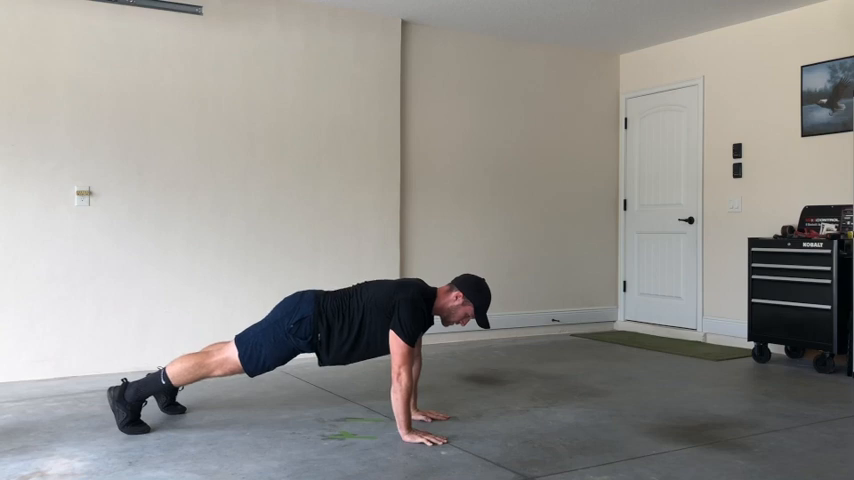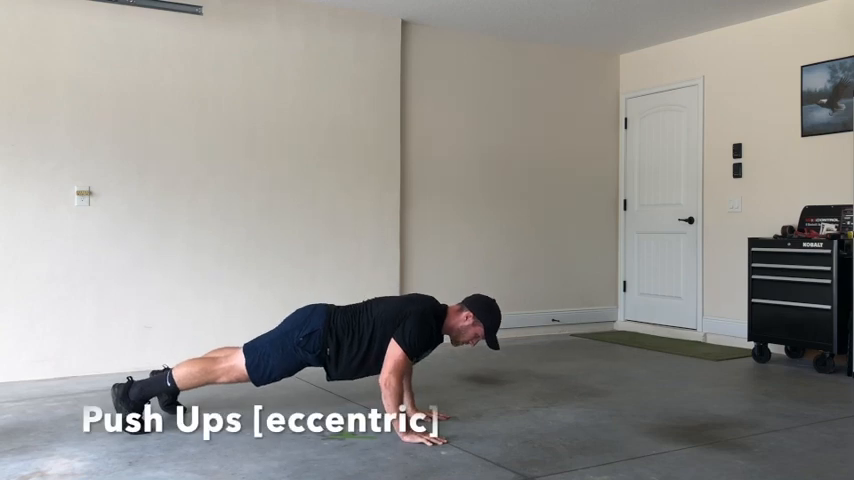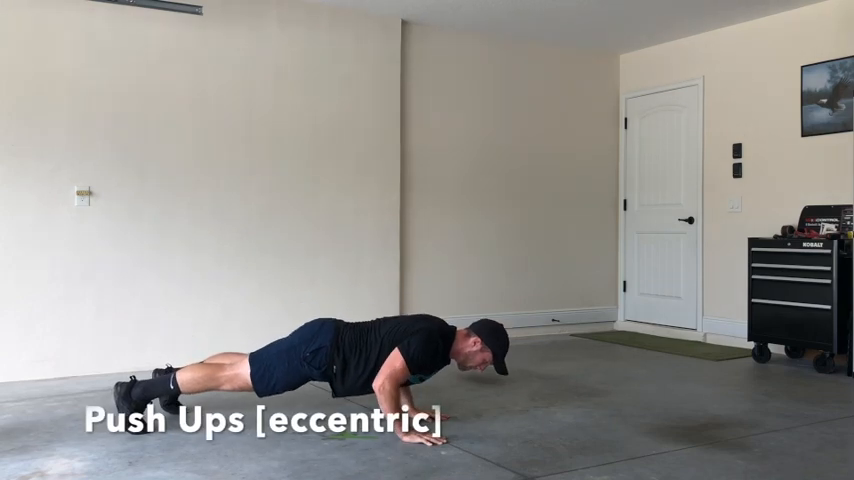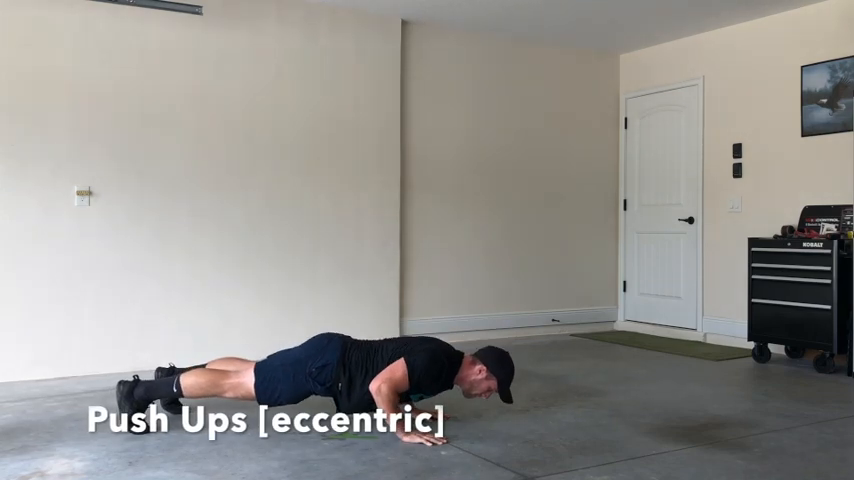
dt=0.7s
person 1, frame 1
left shoulder: (419, 300)
right shoulder: (413, 306)
left elbow: (413, 358)
right elbow: (400, 373)
left wrist: (414, 409)
right wrist: (405, 431)
left hip: (308, 319)
right hip: (304, 322)
left knee: (230, 353)
right knee: (222, 362)
left ankle: (164, 387)
right ankle: (130, 394)
person 1, frame 2
left shoulder: (428, 315)
right shoulder: (422, 322)
left elbow: (402, 360)
right elbow: (389, 378)
left wrist: (412, 409)
right wrist: (404, 431)
left hip: (318, 329)
right hip: (314, 335)
left knee: (239, 358)
right knee: (228, 368)
left ankle: (165, 381)
right ankle: (135, 392)
person 1, frame 3
left shoulder: (436, 336)
right shoulder: (431, 342)
left elbow: (398, 366)
right elbow: (383, 383)
left wrist: (411, 408)
right wrist: (403, 431)
left hip: (327, 344)
right hip: (321, 349)
left knee: (243, 364)
right knee: (231, 376)
left ankle: (168, 378)
right ankle: (138, 391)
person 1, frame 4
left shoulder: (443, 359)
right shoulder: (436, 363)
right elbow: (380, 386)
left wrist: (413, 409)
right wrist: (403, 431)
left hip: (331, 357)
right hip: (326, 365)
left knee: (246, 371)
right knee: (234, 385)
left ankle: (172, 374)
right ankle: (139, 391)
